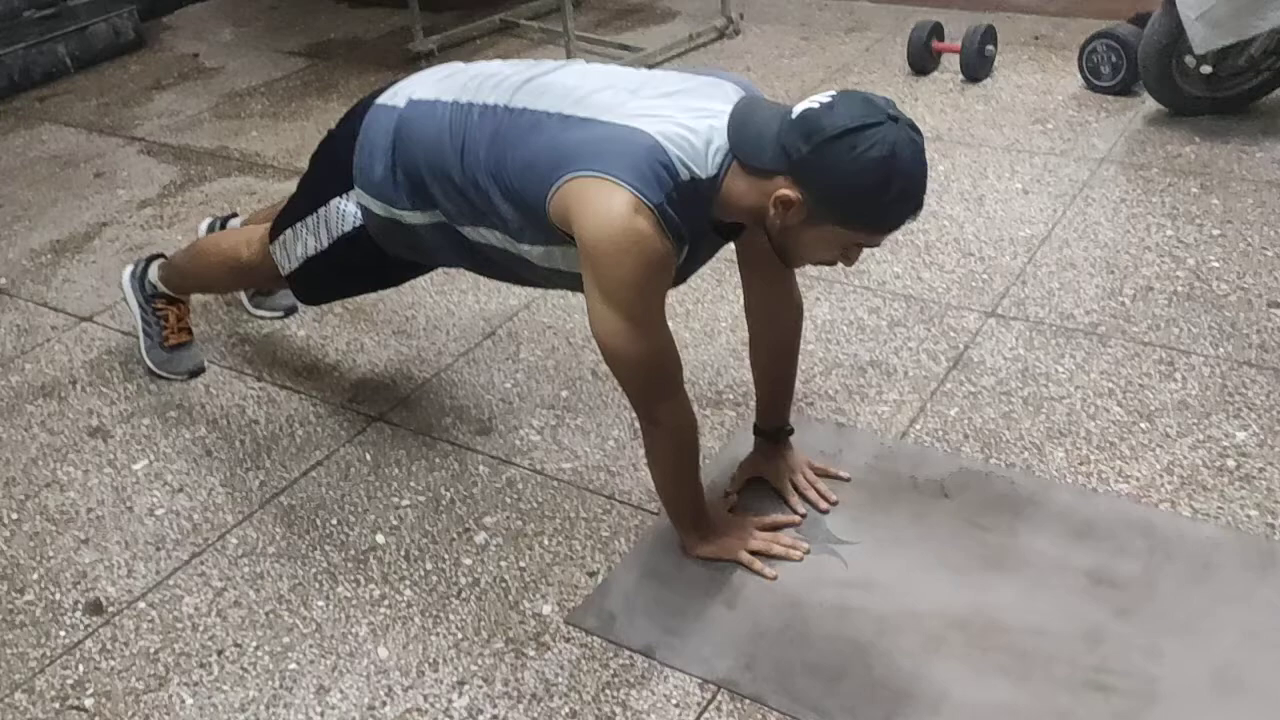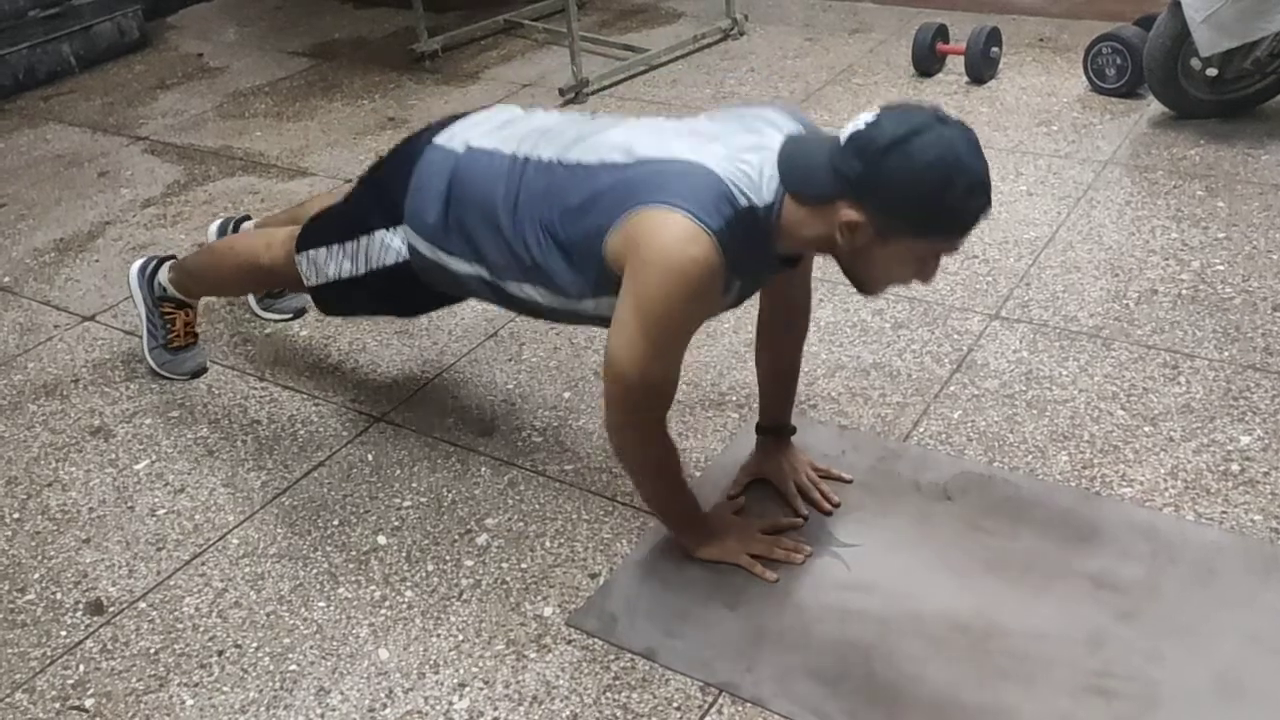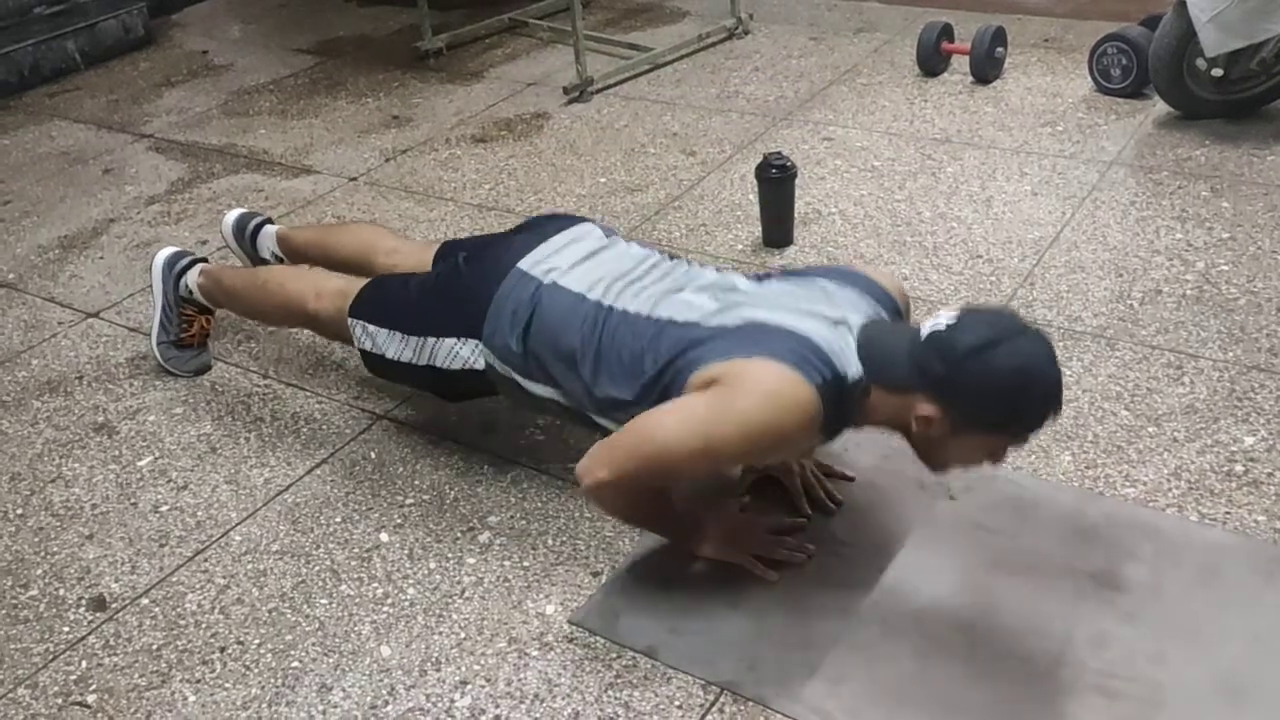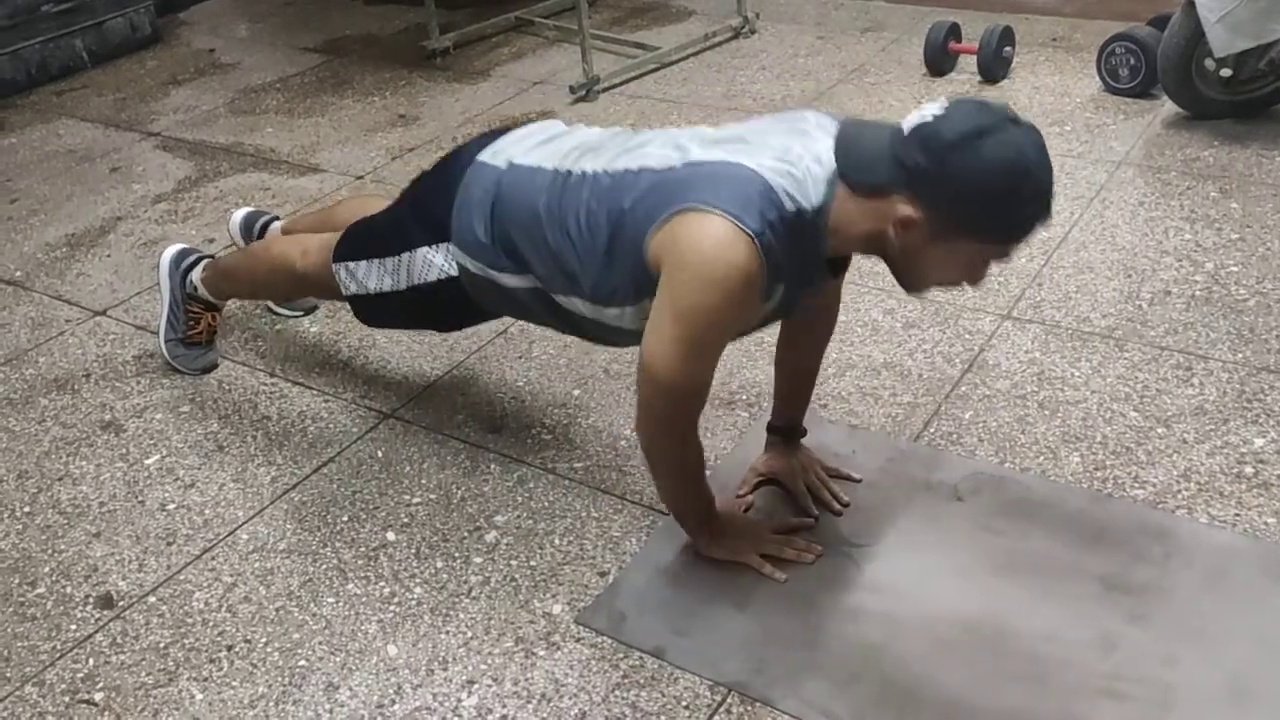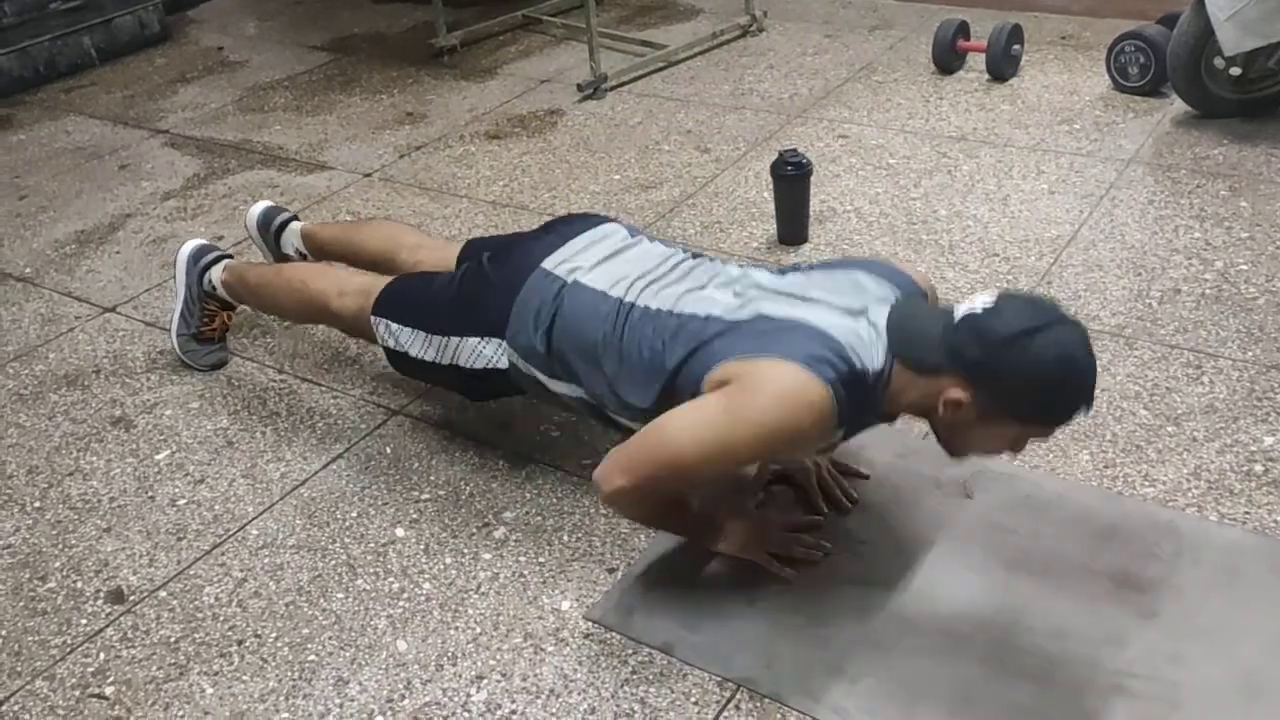
dt=1s
person 1, frame 1
left shoulder: (765, 136)
right shoulder: (628, 219)
left elbow: (773, 298)
right elbow: (658, 405)
left wrist: (774, 441)
right wrist: (699, 530)
left hip: (462, 118)
right hip: (397, 157)
left knee: (299, 232)
right knee: (274, 260)
left ankle: (241, 225)
right ankle: (158, 282)
person 1, frame 2
left shoulder: (812, 161)
right shoulder: (685, 247)
left elbow: (785, 297)
right elbow: (632, 424)
left wrist: (775, 441)
right wrist: (696, 532)
left hip: (504, 153)
right hip: (439, 204)
left knee: (336, 233)
right knee: (294, 261)
left ankle: (243, 227)
right ankle: (168, 284)
person 1, frame 3
left shoulder: (882, 303)
right shoulder: (783, 402)
right elbow: (602, 473)
right wrist: (703, 532)
left hip: (576, 254)
right hip: (513, 319)
left knee: (406, 265)
right knee: (341, 308)
left ankle: (266, 234)
right ankle: (194, 282)
person 1, frame 4
left shoulder: (855, 159)
right shoulder: (727, 250)
left elbow: (812, 298)
right elbow: (663, 424)
left wrist: (786, 441)
right wrist: (709, 530)
left hip: (543, 164)
right hip: (480, 222)
left knee: (377, 231)
right knee: (331, 268)
left ankle: (271, 226)
right ankle: (200, 280)
person 1, frame 5
left shoulder: (913, 298)
right shoulder: (799, 403)
right elbow: (620, 477)
right wrist: (720, 528)
left hip: (605, 253)
right hip: (539, 318)
left knee: (432, 261)
right knee: (362, 304)
left ankle: (292, 230)
right ankle: (217, 276)
